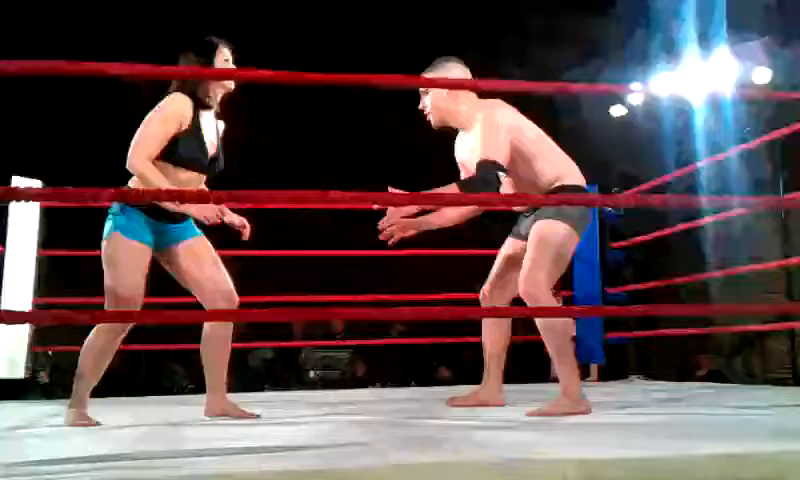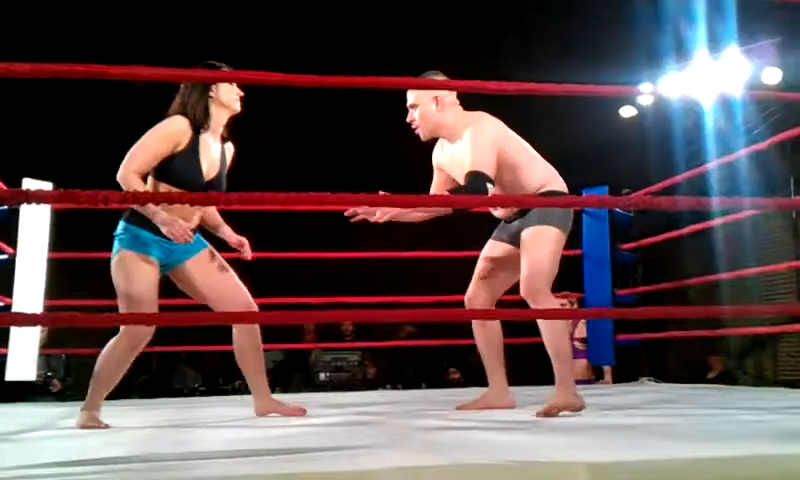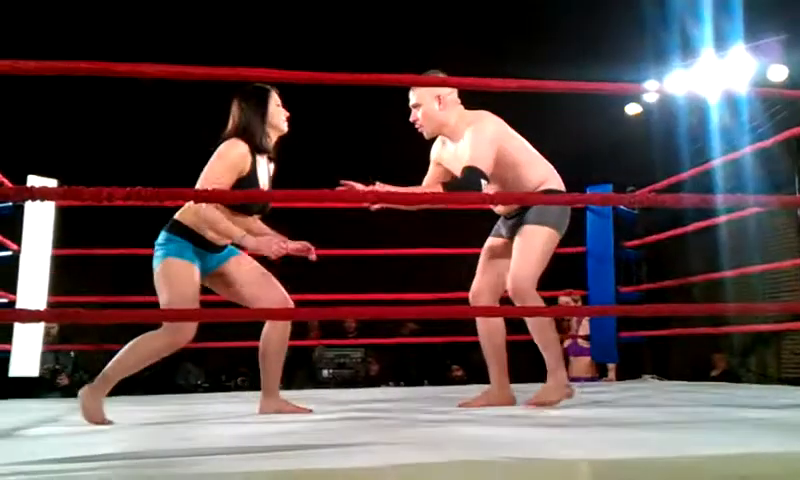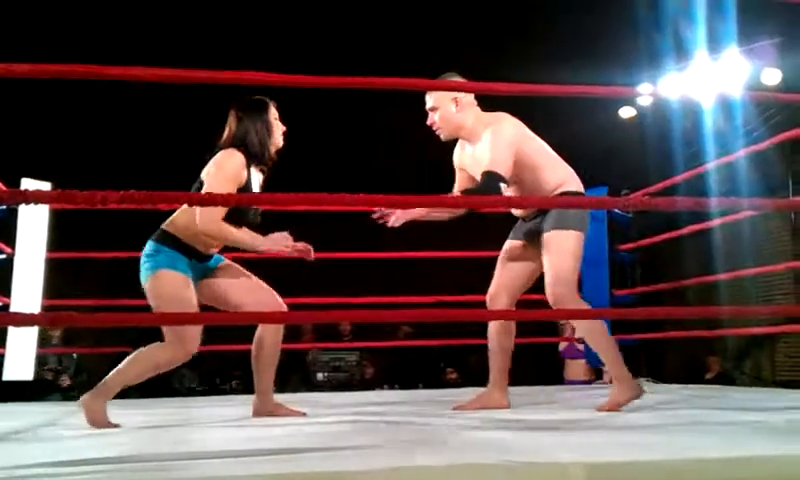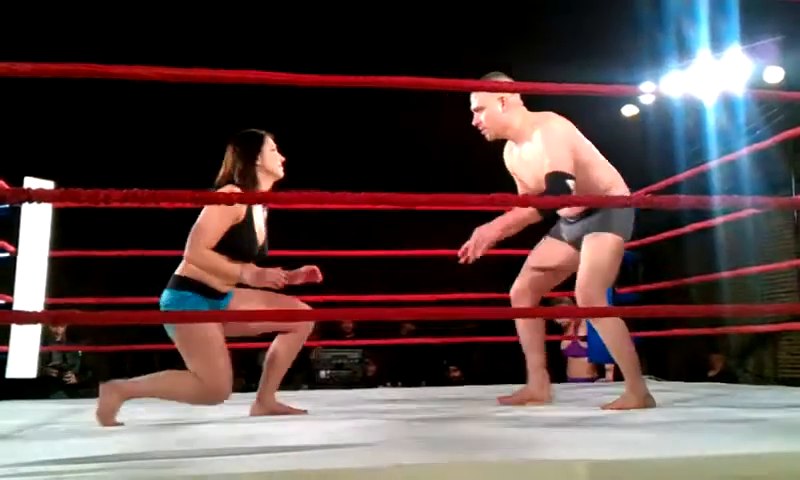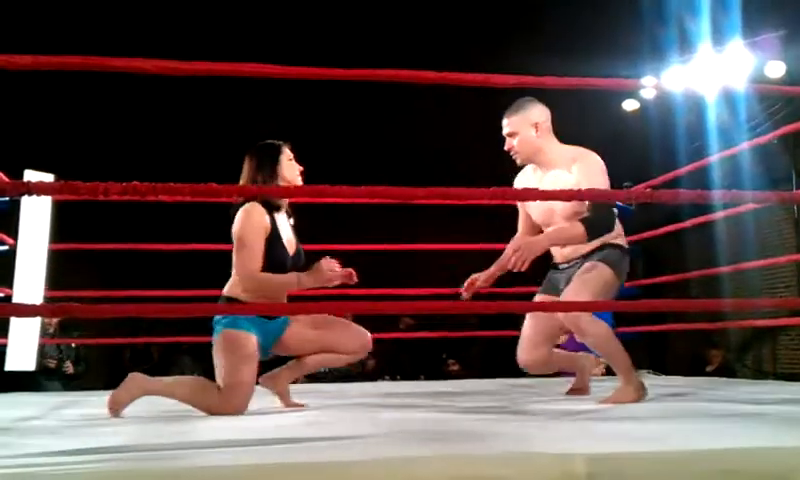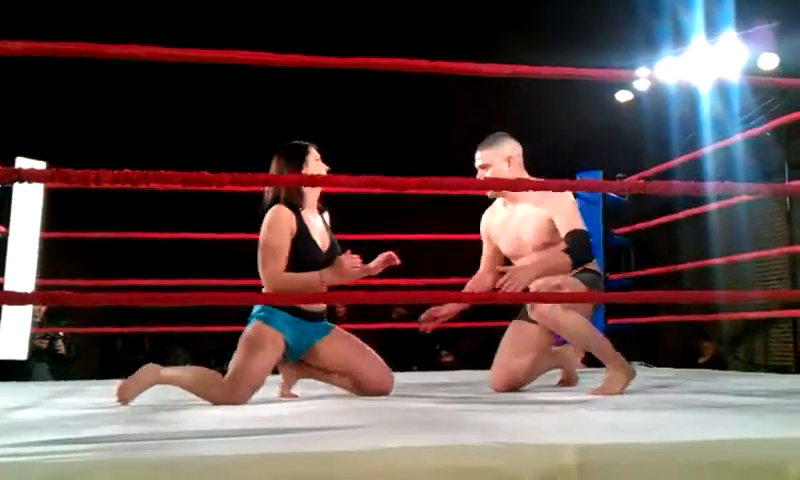
dt=0.3s
person 1, frame 1
left shoulder: (492, 116)
right shoulder: (463, 143)
left elbow: (487, 182)
right elbow: (473, 201)
left wrist: (417, 201)
right wrist: (419, 223)
left hip: (563, 199)
right hip: (532, 212)
left knee: (532, 288)
right knee: (492, 295)
left ankle: (573, 395)
right ankle: (491, 389)
person 1, frame 2
left shoulder: (481, 128)
right shoulder: (443, 152)
left elbow: (476, 191)
right elbow: (437, 205)
left wrist: (405, 205)
right wrist: (386, 211)
left hip: (546, 204)
right hip: (511, 219)
left knee: (533, 289)
right knee: (477, 299)
left ankle: (567, 391)
right ankle: (498, 391)
person 1, frame 3
left shoulder: (482, 127)
right shoulder: (443, 149)
left elbow: (469, 188)
right elbow: (427, 196)
left wrist: (400, 193)
right wrist: (376, 194)
left hip: (544, 202)
right hip: (511, 216)
left knee: (519, 286)
right knee: (481, 295)
left ankle: (558, 379)
right ankle: (500, 389)
person 1, frame 4
left shoulder: (500, 129)
right shoulder: (463, 152)
left elbow: (490, 192)
right elbow: (460, 204)
left wrist: (423, 206)
right wrist: (416, 212)
left hip: (564, 204)
right hip: (530, 218)
left knee: (560, 295)
right knee: (497, 299)
left ankle: (624, 381)
right ankle: (495, 392)
person 1, frame 5
left shoulder: (550, 129)
right shoulder: (511, 152)
left elbow: (559, 192)
right elbow: (529, 204)
left wrist: (499, 226)
right wrist: (493, 233)
left hip: (607, 210)
right hip: (569, 221)
left knee: (587, 297)
right knee: (521, 293)
left ankle: (638, 390)
right ankle: (538, 382)
person 1, frame 6
left shoulder: (584, 162)
right shoulder: (522, 181)
left elbow: (603, 221)
right elbow: (525, 237)
left wrist: (544, 240)
right wrist: (490, 273)
left hip: (604, 257)
right hip: (561, 268)
left knee: (570, 311)
right knee: (528, 359)
left ankle: (631, 381)
right ankle: (580, 363)
person 1, frame 7
left shoulder: (554, 197)
right shoulder: (491, 218)
left elbow: (582, 251)
right elbow: (487, 275)
left wrist: (532, 270)
right wrist: (452, 307)
right hip: (538, 295)
left knee: (543, 306)
right knee: (501, 382)
left ankle: (617, 366)
right ankle: (561, 356)
person 2, frame 1
left shoulder: (217, 123)
right shoulder: (178, 104)
right elbow: (136, 161)
left wrist: (225, 214)
right wrist: (185, 202)
left hip: (178, 226)
right hip: (135, 216)
left knee: (225, 299)
right knee: (122, 315)
left ankle: (217, 400)
right ankle: (76, 404)
person 2, frame 2
left shoulder: (227, 148)
right shoulder: (179, 127)
right elbow: (127, 174)
left wrist: (227, 233)
right wrist: (159, 217)
left hip: (186, 243)
right hip: (140, 235)
left knee: (245, 310)
right knee: (138, 330)
left ankle: (263, 399)
right ankle: (90, 407)
person 2, frame 3
left shoulder: (267, 163)
right shoulder: (237, 151)
right elbow: (201, 205)
left wrist: (284, 243)
right wrist: (248, 239)
left hip: (218, 252)
right hip: (181, 244)
left knee: (281, 306)
right knee: (181, 328)
left ankle: (271, 399)
right ankle: (95, 391)
person 2, frame 4
left shoulder: (257, 172)
right shoulder: (233, 159)
right elbow: (205, 223)
left wrist: (282, 249)
right wrist: (261, 242)
left hip: (205, 261)
right hip: (169, 255)
left knee: (276, 310)
right knee: (186, 342)
left ankle: (264, 401)
right ankle: (99, 395)
person 2, frame 5
left shoulder: (260, 207)
right shoulder: (232, 196)
right elbow: (193, 252)
left wrist: (287, 277)
right wrist: (248, 275)
left hip: (220, 301)
right hip: (187, 298)
left knee: (303, 317)
right knee: (216, 388)
left ankle: (264, 401)
right ankle: (118, 390)
person 2, frame 6
left shoulder: (285, 218)
right shoulder: (254, 213)
right elbow: (249, 280)
left wrist: (327, 278)
right wrist: (308, 278)
left hip: (277, 321)
right hip: (240, 319)
left knee: (361, 341)
right knee: (230, 404)
left ankle: (280, 377)
right ankle: (145, 384)
person 2, frame 7
left shoulder: (321, 216)
right shoulder: (281, 215)
right elbow: (273, 281)
left wrist: (369, 269)
right wrist: (329, 274)
left hip: (315, 325)
right hip: (277, 317)
left knee: (381, 382)
right knee: (232, 393)
left ankle: (295, 368)
right ankle: (159, 373)
